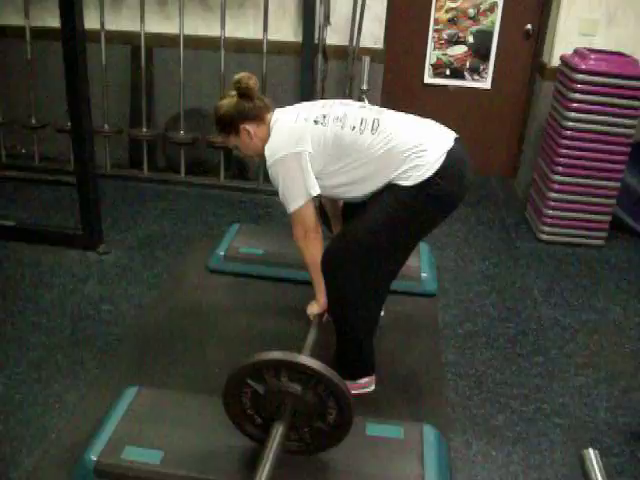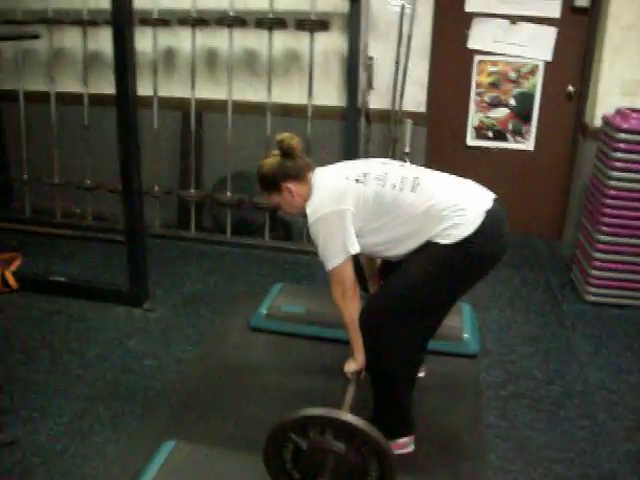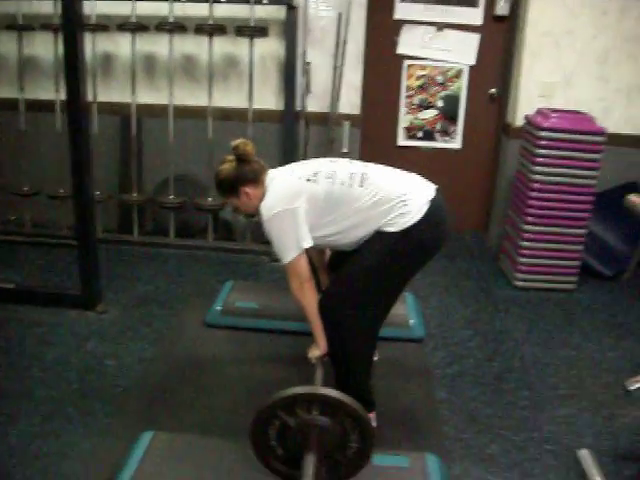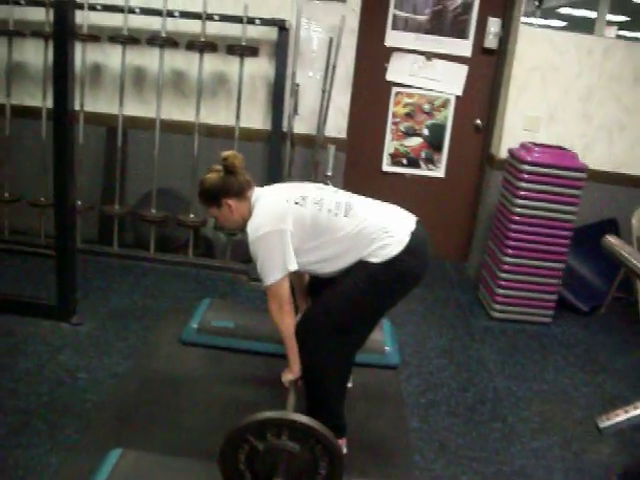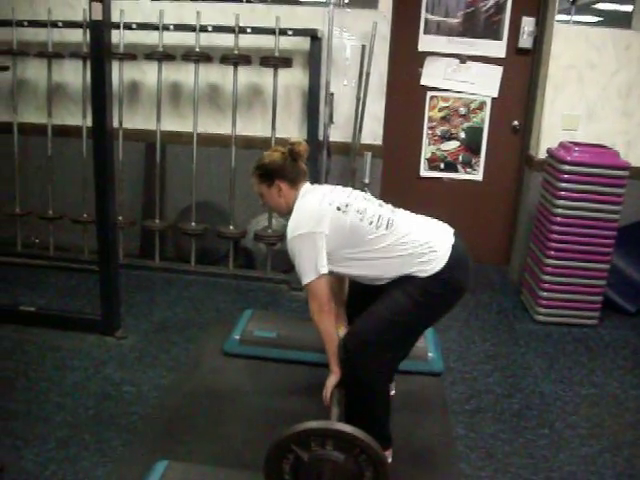
dt=0.7s
person 1, frame 1
left shoulder: (282, 149)
right shoulder: (295, 119)
left elbow: (307, 232)
right elbow: (331, 174)
left wrist: (321, 297)
right wrist: (340, 233)
left hip: (432, 177)
right hip: (441, 150)
left knee: (344, 261)
right knee: (356, 226)
left ankle: (355, 372)
right ankle: (364, 303)
person 1, frame 2
left shoulder: (324, 207)
right shoulder: (336, 179)
left elbow: (344, 289)
right elbow: (367, 240)
left wrist: (358, 354)
right wrist: (376, 289)
left hip: (469, 236)
right hip: (479, 210)
left knee: (380, 319)
right knee: (394, 283)
left ankle: (394, 432)
right ankle: (404, 361)
person 1, frame 3
left shoulder: (276, 207)
right shoulder: (286, 180)
left elbow: (300, 281)
right elbow: (316, 236)
left wrist: (321, 341)
right wrist: (327, 283)
left hip: (413, 223)
right hip: (419, 200)
left knee: (341, 305)
right knee: (342, 272)
right ankle: (360, 346)
person 1, frame 4
left shoulder: (263, 226)
right shoulder: (273, 199)
left elbow: (280, 304)
right elbow: (297, 262)
left wrist: (294, 365)
right wrist: (304, 308)
left hip: (396, 256)
right hip: (400, 231)
left knee: (316, 332)
right knee: (321, 294)
left ankle: (329, 434)
right ankle: (334, 371)
person 1, frame 5
left shoulder: (302, 226)
right shoulder: (320, 197)
left elbow: (321, 305)
right elbow: (337, 272)
left wrist: (336, 366)
right wrist: (342, 322)
left hip: (438, 272)
right hip: (437, 246)
left knee: (361, 348)
right knee: (360, 298)
left ankle: (373, 445)
right ankle: (378, 376)
